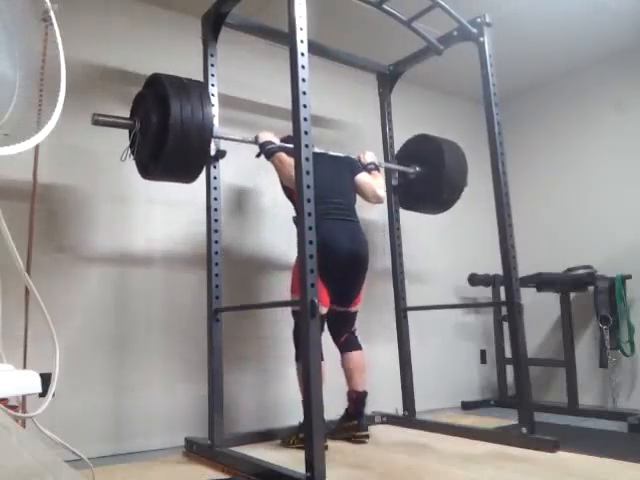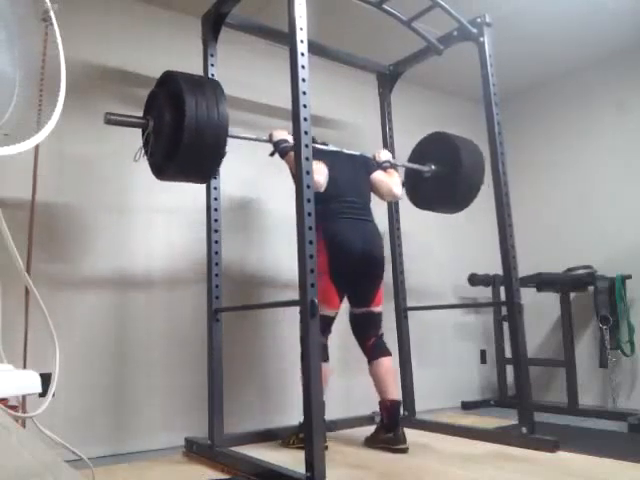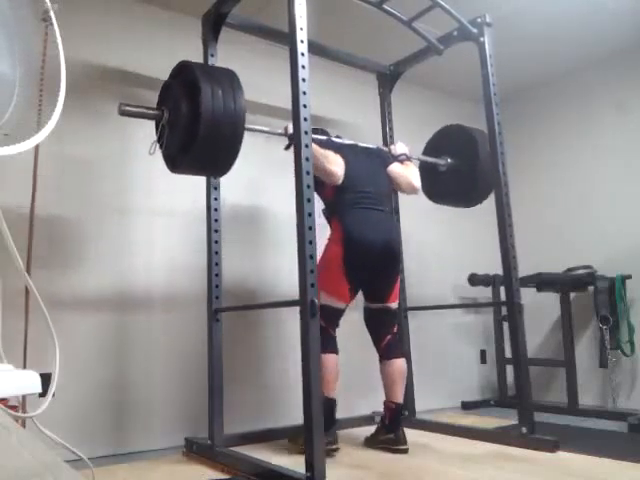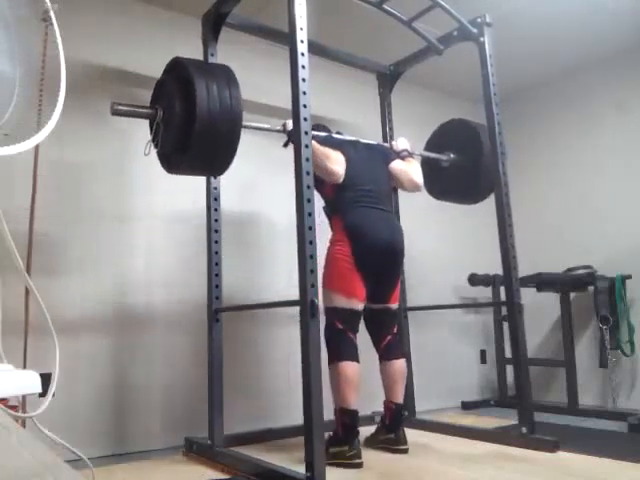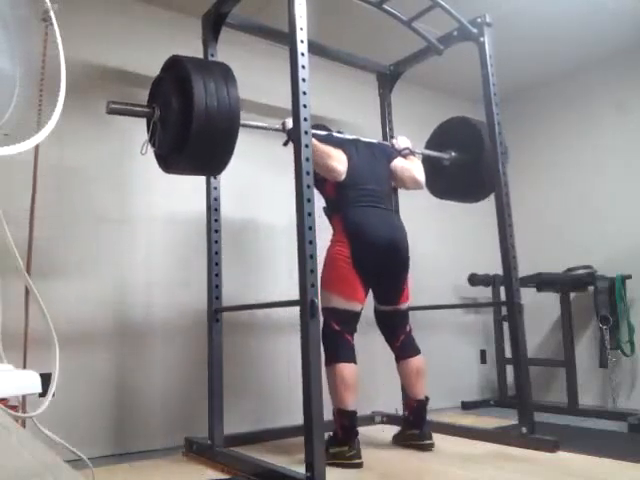
dt=0.3s
person 1, frame 1
left shoulder: (290, 156)
right shoulder: (346, 162)
left elbow: (298, 180)
right elbow: (378, 194)
left wrist: (270, 147)
right wrist: (371, 165)
left hip: (323, 243)
right hip: (356, 243)
right knee: (344, 331)
right ankle: (356, 417)
person 1, frame 2
right shoulder: (361, 160)
left elbow: (316, 181)
right elbow: (394, 192)
left wrist: (284, 146)
right wrist: (386, 164)
left hip: (337, 244)
right hip: (372, 243)
left knee: (316, 335)
right knee: (371, 336)
right ankle: (392, 427)
person 1, frame 3
left shoulder: (323, 148)
right shoulder: (376, 153)
left elbow: (334, 173)
right elbow: (413, 184)
right wrist: (402, 156)
left hip: (353, 236)
right hip: (389, 236)
left knee: (323, 328)
right knee: (386, 333)
left ankle: (324, 427)
right ankle: (393, 428)
person 1, frame 4
left shoulder: (321, 146)
right shoulder: (378, 150)
left elbow: (334, 170)
right elbow: (414, 181)
left wrist: (297, 135)
right wrist: (404, 152)
left hip: (356, 235)
right hip: (392, 235)
left knee: (340, 333)
right knee: (387, 335)
left ankle: (346, 440)
right ankle: (393, 429)
person 1, frame 5
left shoulder: (321, 142)
right shoulder: (378, 148)
left elbow: (336, 169)
right elbow: (417, 179)
left wrist: (297, 134)
right wrist: (405, 150)
left hip: (357, 235)
right hip: (394, 234)
left knee: (338, 334)
right knee: (399, 332)
left ankle: (346, 440)
right ankle: (418, 426)
